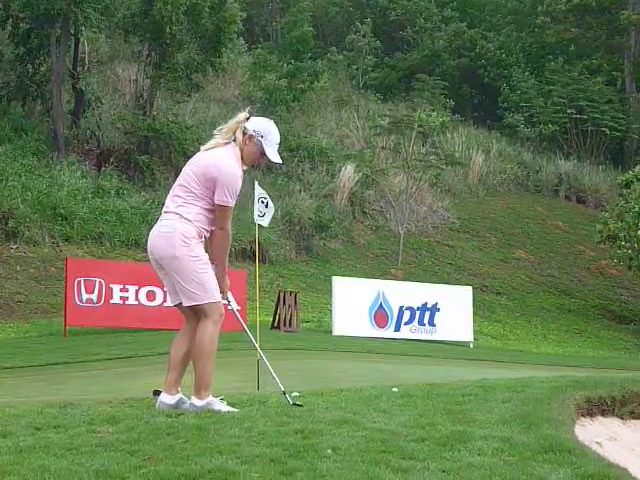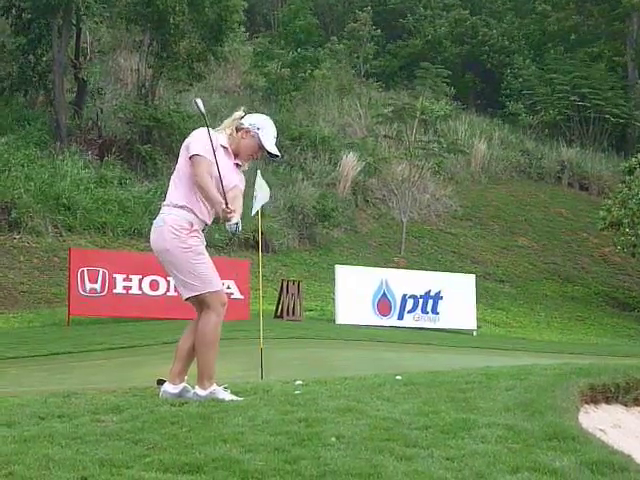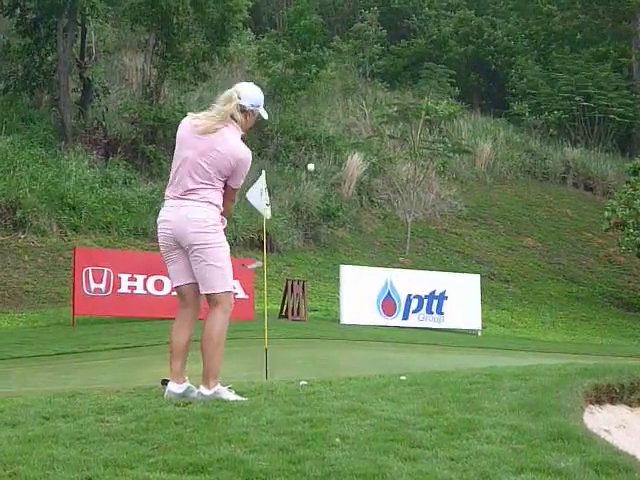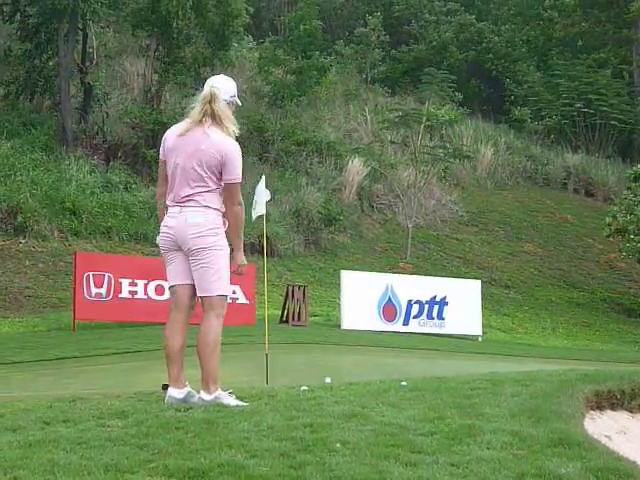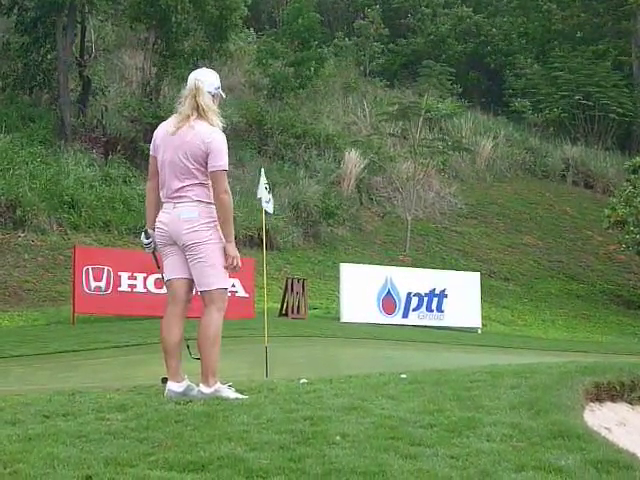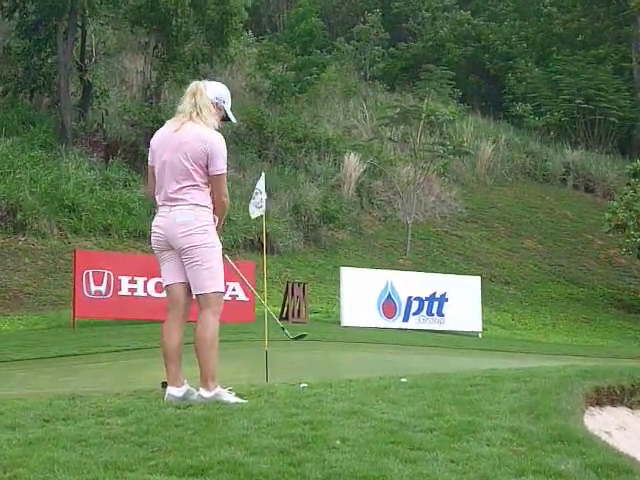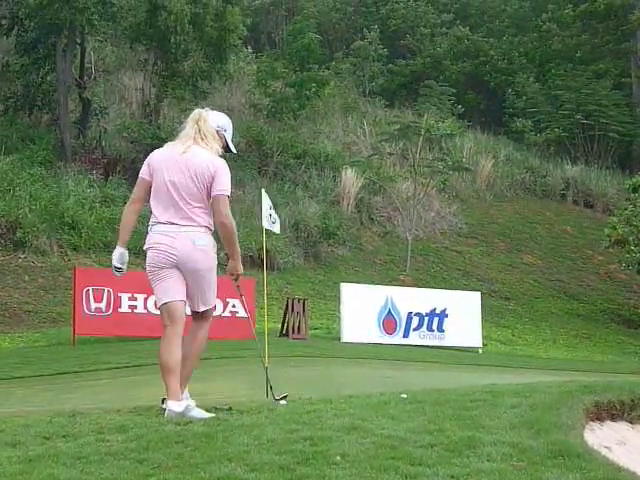
dt=0.7s
person 1, frame 1
left shoulder: (216, 155)
right shoulder: (230, 169)
right elbow: (222, 228)
left wrist: (214, 267)
right wrist: (222, 274)
left hip: (161, 238)
right hip: (179, 239)
left knee: (194, 319)
right knee: (212, 315)
left ankle: (170, 394)
right ankle: (202, 397)
person 1, frame 2
left shoulder: (236, 168)
right shoulder: (202, 137)
left elbow: (235, 200)
right elbow: (201, 178)
left wrist: (234, 217)
right wrist: (220, 207)
left hip: (184, 233)
right hip: (176, 229)
left knee: (208, 309)
right knee: (216, 304)
left ankle: (174, 383)
right ankle: (205, 386)
person 1, frame 3
left shoulder: (189, 123)
right shoulder: (241, 152)
right wrist: (216, 223)
left hip: (169, 218)
right hip: (201, 221)
left knee: (188, 305)
right knee: (221, 303)
left ankle: (177, 383)
right ankle: (210, 386)
person 1, frame 4
left shoulder: (172, 134)
right shoulder: (227, 146)
left elbow: (162, 187)
right elbow: (234, 204)
right wrist: (238, 249)
left hip: (172, 225)
right hip: (204, 226)
left knee: (180, 308)
right knee: (215, 309)
left ankle: (176, 388)
right ankle: (210, 391)
person 1, frame 5
left shoulder: (163, 130)
right shoulder: (212, 135)
left elbow: (152, 183)
right elbow: (221, 193)
left wrist: (150, 228)
right wrist: (230, 241)
left hip: (168, 220)
right hip: (198, 221)
left knee: (177, 302)
right knee: (216, 302)
left ankle: (175, 382)
right ankle: (210, 384)
person 1, frame 6
left shoulder: (161, 135)
right shoulder: (211, 138)
left elbow: (152, 189)
right elbow: (220, 197)
right wrist: (216, 229)
left hip: (162, 224)
right hip: (195, 224)
left knee: (176, 308)
right knee: (211, 306)
left ankle: (175, 386)
right ankle: (209, 388)
person 1, frame 7
left shoulder: (157, 156)
right shoulder: (216, 164)
left elbow: (134, 204)
right elbow: (223, 219)
left wrist: (122, 246)
right wrist: (235, 259)
left hip: (160, 243)
right hip: (197, 244)
left knee: (173, 324)
right knee: (201, 318)
left ankle: (175, 400)
right ankle: (180, 392)
